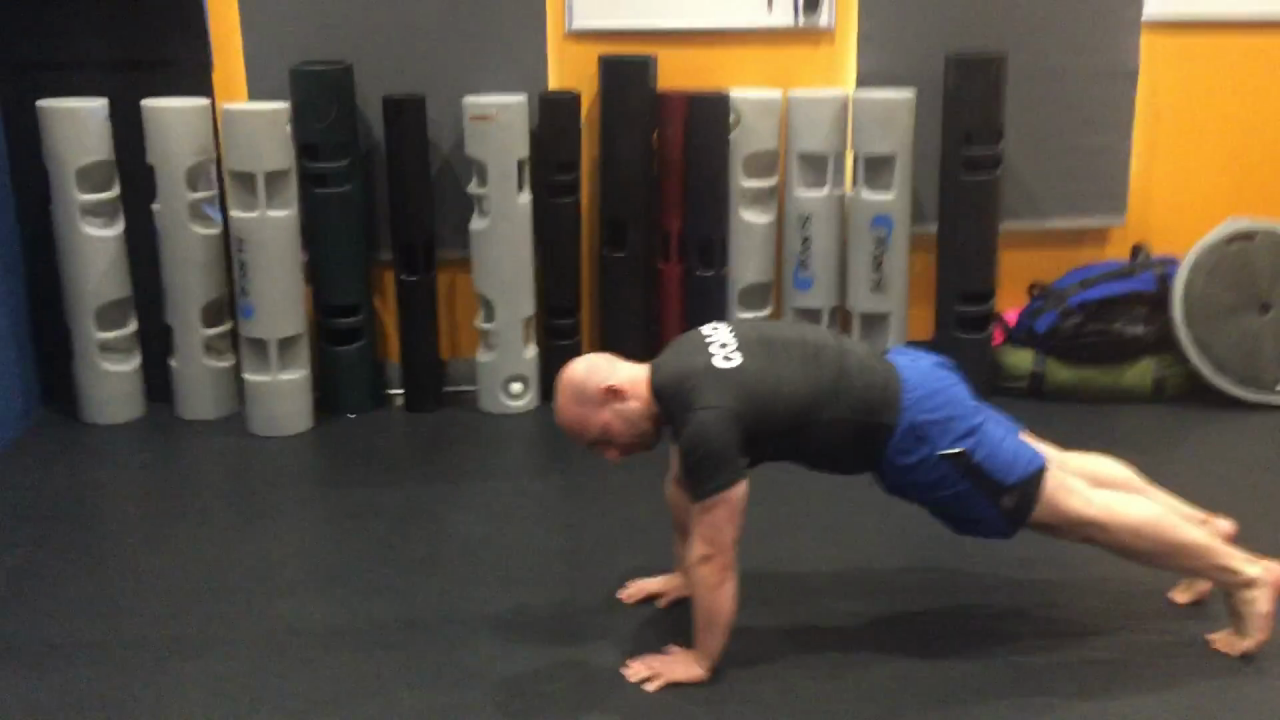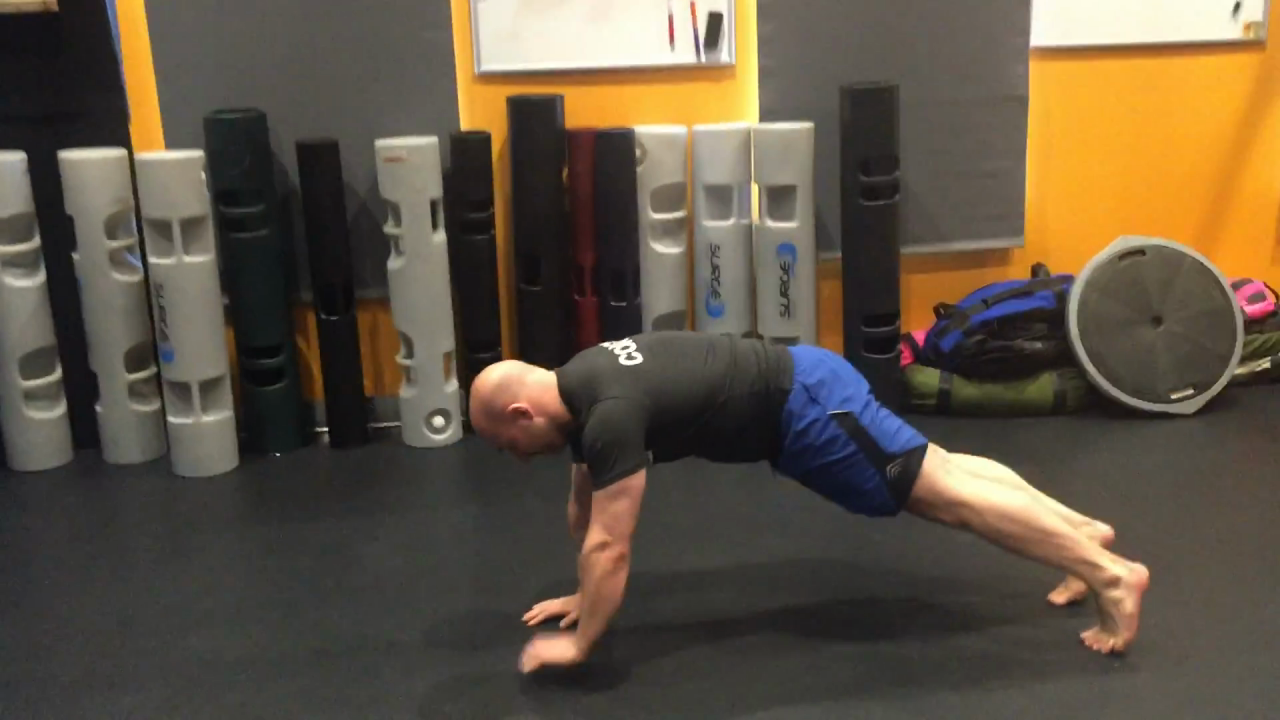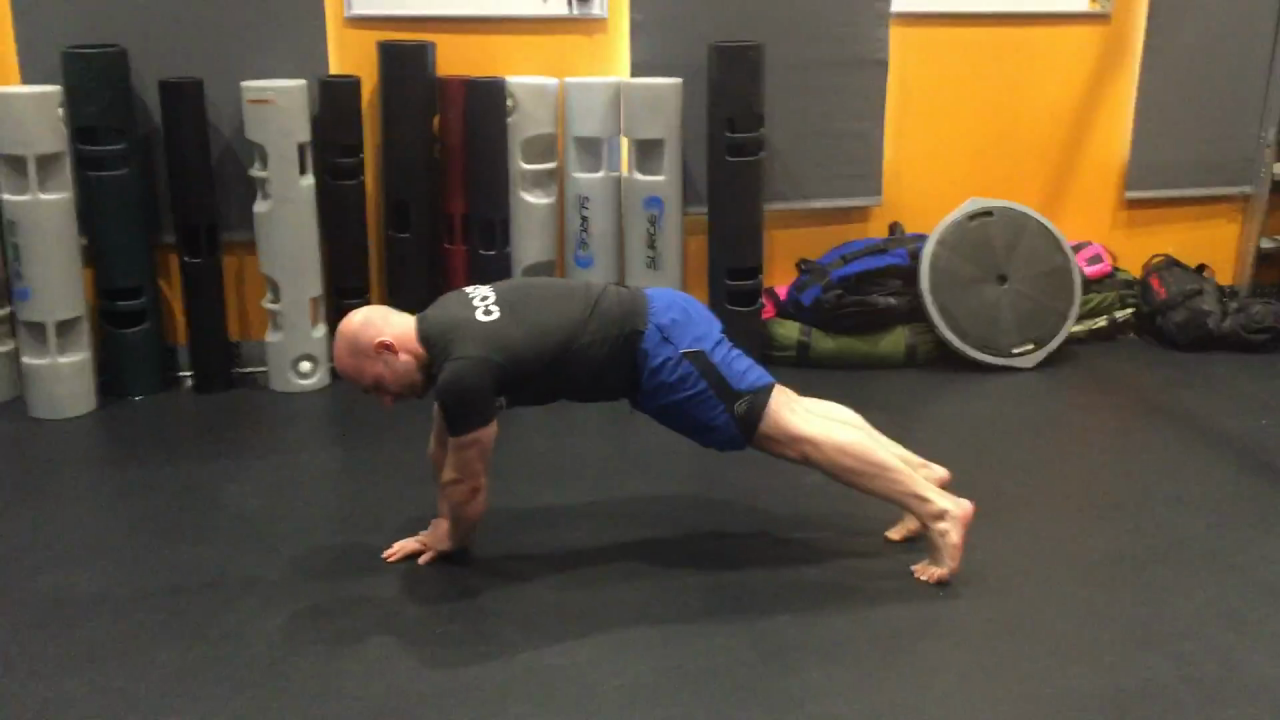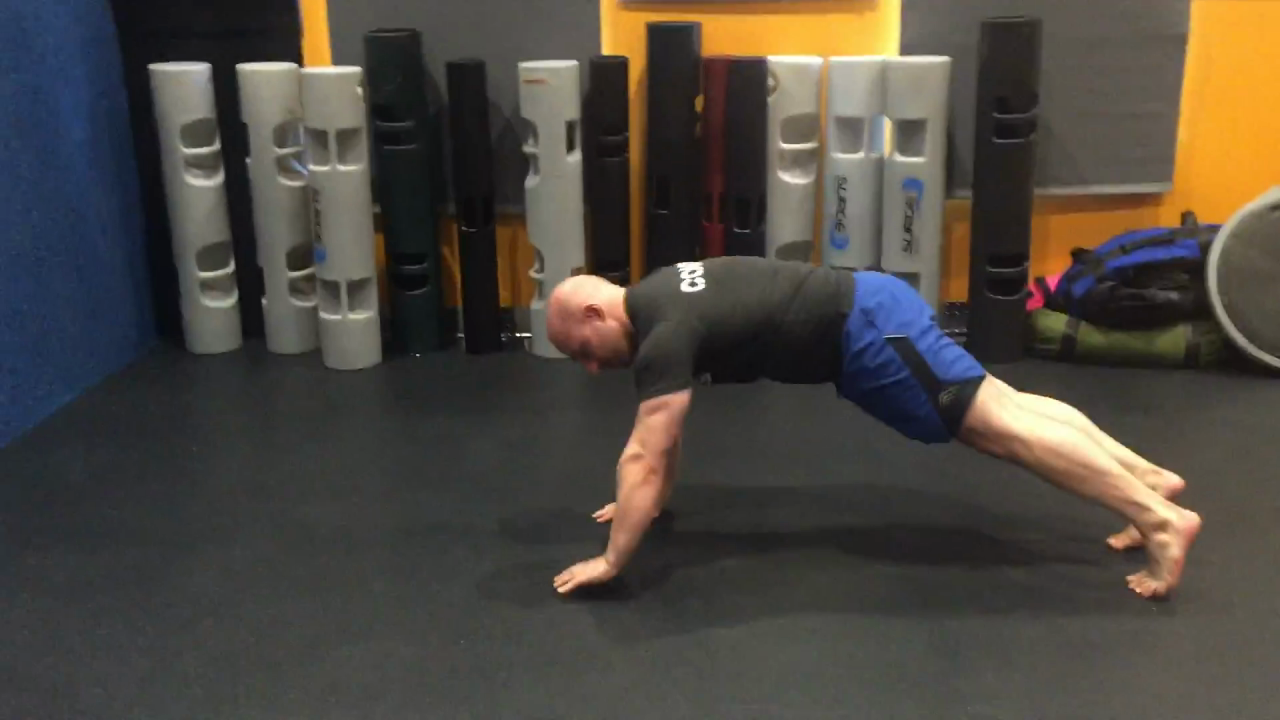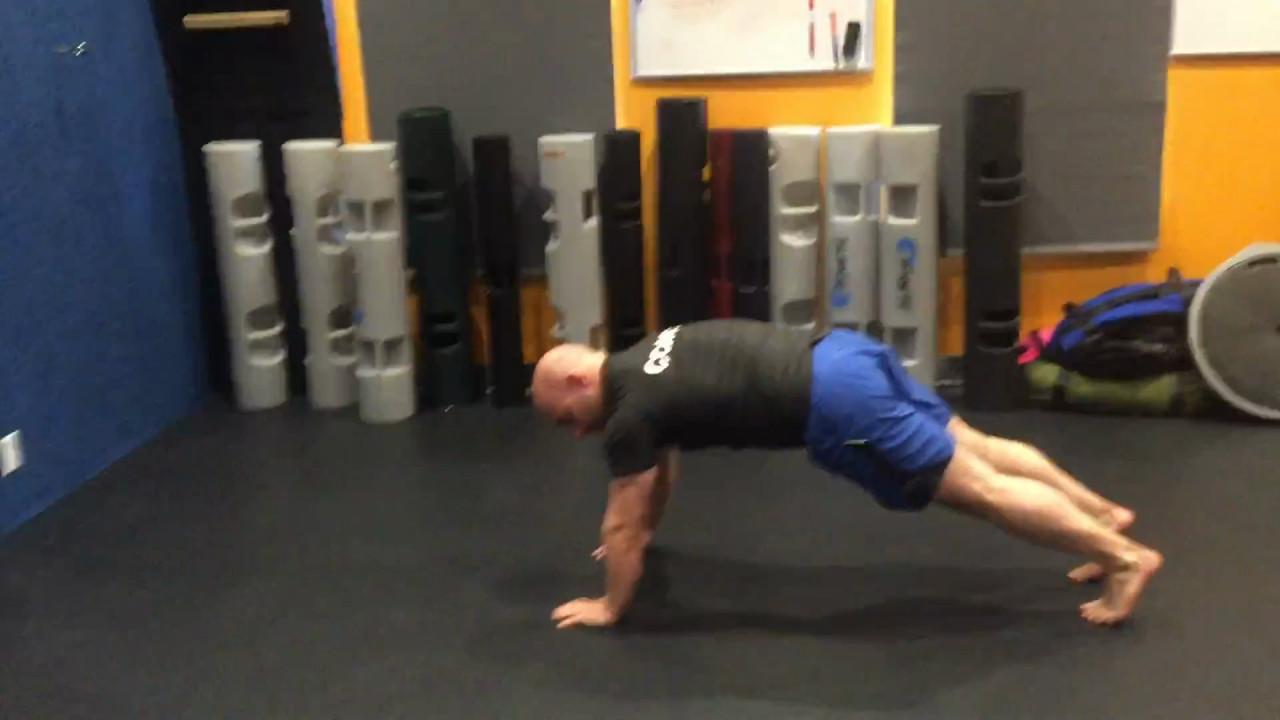
dt=0.7s
person 1, frame 1
left shoulder: (704, 416)
right shoulder: (676, 369)
left elbow: (716, 554)
right elbow: (683, 488)
left wrist: (701, 659)
right wrist: (683, 573)
left hip: (913, 429)
right hip: (904, 379)
left knee: (1070, 509)
right knee: (1053, 466)
right ankle: (1204, 524)
person 1, frame 2
left shoulder: (609, 410)
right shoulder: (579, 388)
left elbow: (608, 543)
right elbow: (583, 505)
left wrist: (580, 642)
right wrist: (583, 592)
left hip: (804, 406)
right hip: (793, 386)
left knee: (943, 493)
right knee: (940, 469)
left ankle: (1110, 574)
right ankle: (1083, 530)
person 1, frame 3
left shoulder: (463, 366)
right shoulder: (438, 325)
left elbow: (467, 483)
right elbow: (445, 441)
left wrist: (450, 536)
right wrist: (444, 520)
left hip: (659, 348)
right hip: (653, 323)
left knee: (788, 429)
right knee: (786, 410)
left ankle: (938, 508)
right ankle: (923, 473)
person 1, frame 4
left shoulder: (663, 333)
right shoulder: (654, 302)
left elbow: (643, 456)
right elbow: (662, 431)
left wrist: (611, 562)
right wrist: (648, 499)
left hip: (865, 332)
right hip: (864, 309)
left knee: (1002, 427)
right knee: (1003, 402)
left ankle: (1162, 521)
right ankle: (1152, 479)
person 1, frame 5
left shoulder: (631, 410)
right shoulder: (644, 363)
left elbow: (623, 521)
right elbow: (661, 467)
left wrist: (610, 608)
right wrist: (641, 534)
left hip: (836, 404)
right hip: (842, 354)
left knee: (977, 487)
right knee: (974, 449)
left ankle: (1126, 560)
right ankle: (1106, 516)
